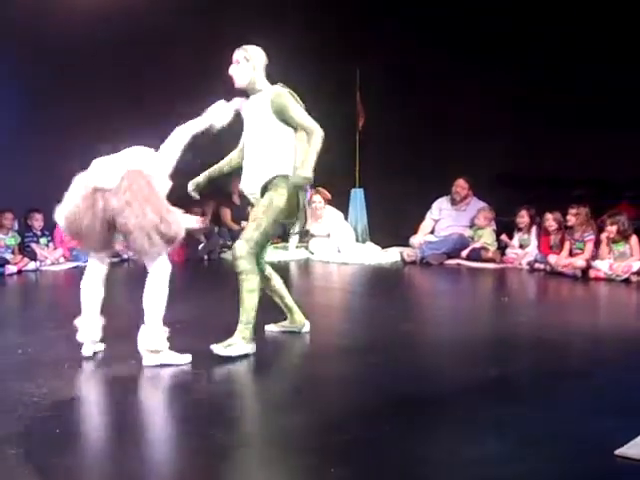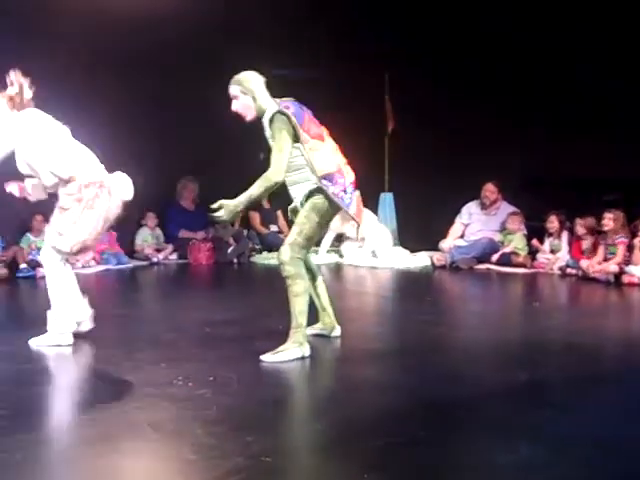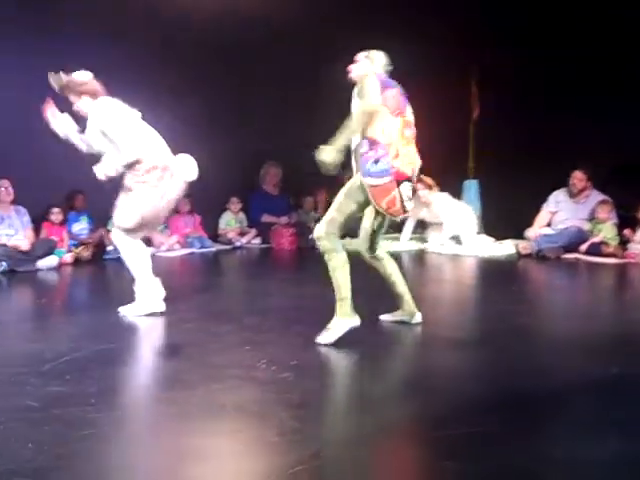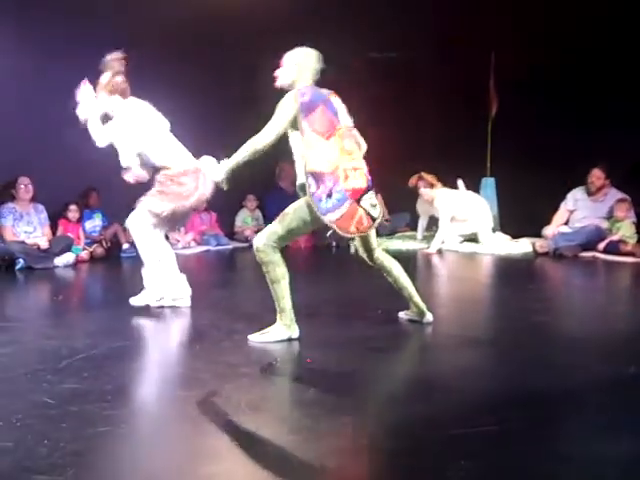
dt=0.7s
person 1, frame 1
left shoulder: (276, 96)
right shoulder: (250, 106)
left elbow: (315, 131)
right elbow: (243, 151)
left wrist: (305, 168)
right wrist: (205, 175)
left hip: (281, 187)
right hip: (263, 190)
left knee: (244, 250)
right knee: (252, 258)
left ankle: (244, 336)
right ankle: (296, 318)
person 1, frame 2
left shoulder: (278, 118)
right shoulder: (279, 114)
left elbow: (278, 173)
left wrist: (239, 203)
right wrist: (298, 199)
left hip: (325, 192)
right hip: (319, 191)
left knee: (290, 254)
right knee: (299, 255)
left ankle: (298, 341)
right ankle: (328, 321)
person 1, frame 3
left shoulder: (370, 80)
right shoulder: (395, 95)
left elbow: (368, 107)
right elbow: (407, 142)
left wrist: (335, 147)
left hip: (376, 168)
right hip: (396, 175)
left knee: (325, 232)
right knee: (369, 247)
left ankle: (344, 312)
right ankle: (408, 309)
person 1, frame 4
left shoulder: (296, 98)
right shoulder: (329, 99)
left elbow: (263, 140)
right elbow: (358, 142)
left wrist: (226, 165)
left knee: (265, 243)
right knee: (372, 252)
left ankle: (286, 323)
right ankle: (419, 308)
person 2, frame 1
right shoulder: (155, 161)
left hip: (91, 192)
right hip: (129, 189)
left knee: (97, 262)
right knee: (159, 267)
left ankle: (89, 337)
right ankle: (153, 346)
person 2, frame 2
left shoulder: (23, 128)
right shoulder: (32, 126)
left hip: (88, 193)
right hip: (86, 192)
left knee: (52, 256)
right knee: (56, 256)
left ankle: (60, 328)
right ankle: (78, 314)
person 2, frame 3
left shoulder: (103, 111)
right shoulder: (103, 113)
left elbow: (129, 148)
right elbow: (89, 146)
left wrist: (106, 170)
right wrist: (61, 123)
left hip: (155, 174)
right hip: (150, 174)
left knee: (122, 234)
right knee: (130, 236)
left ankle: (150, 296)
right ankle: (151, 295)
person 2, frame 4
left shoulder: (129, 115)
right shoulder: (132, 110)
left hip: (183, 176)
right hip: (178, 174)
left knee: (139, 221)
right knee: (153, 230)
left ankle: (156, 286)
right ankle: (178, 290)
